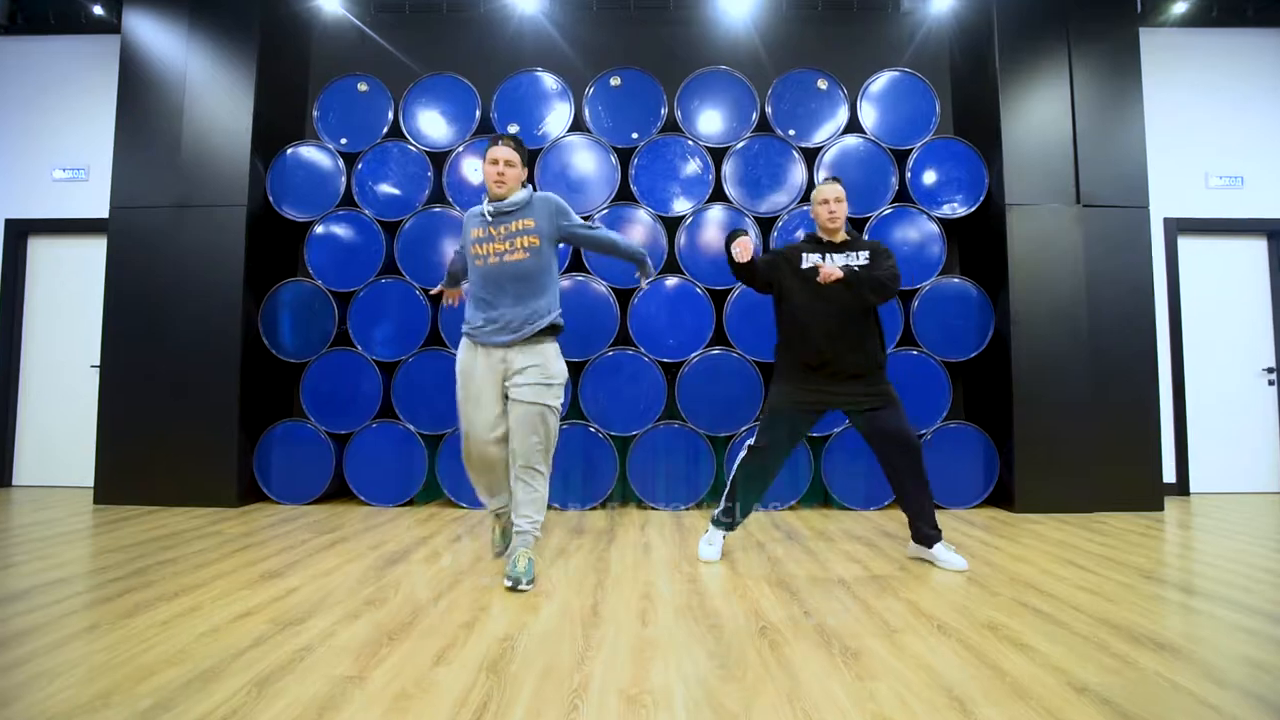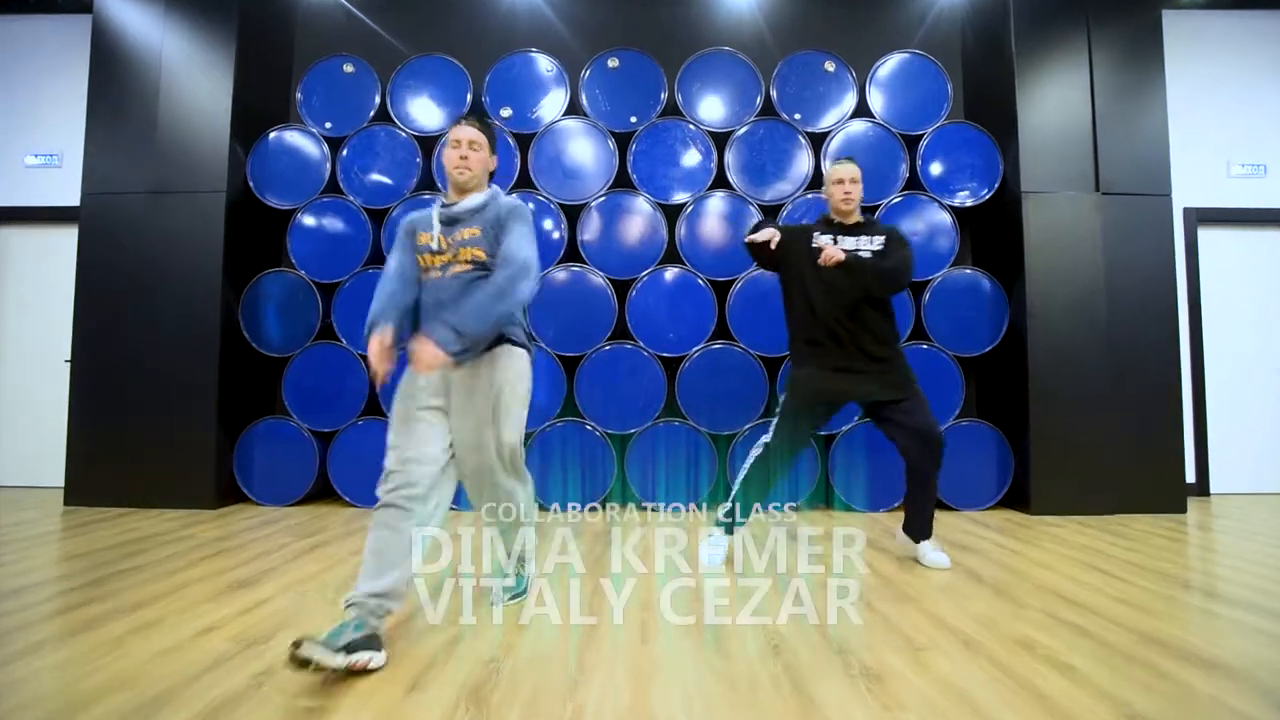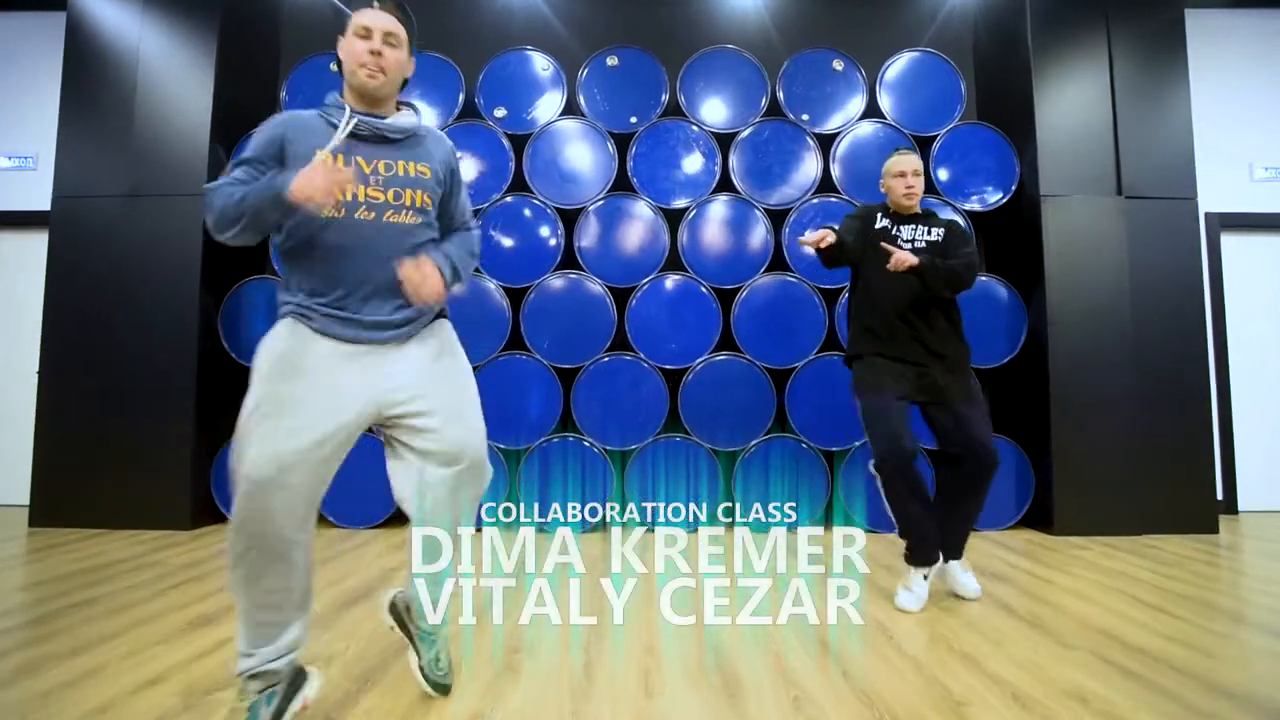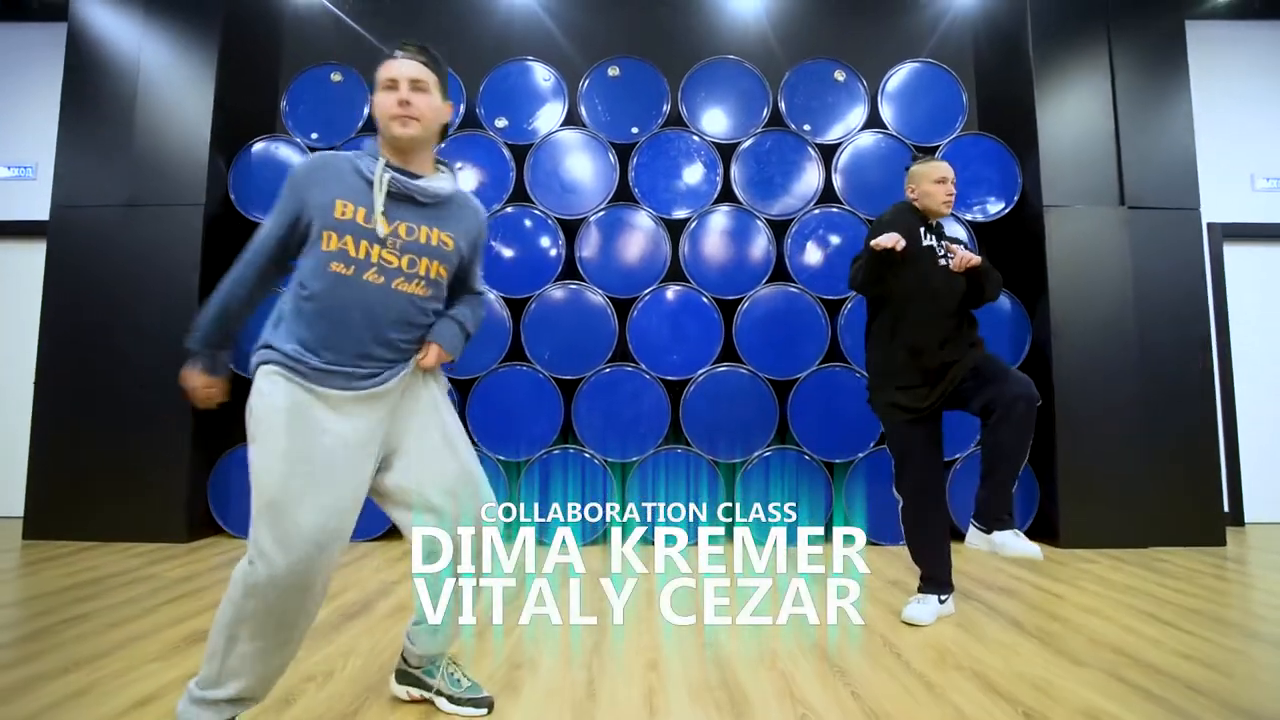
dt=0.4s
person 1, frame 1
left shoulder: (547, 207)
right shoulder: (471, 220)
left elbow: (594, 236)
left wrist: (640, 257)
right wrist: (450, 282)
left hip: (536, 349)
right hip: (479, 349)
left knee: (531, 452)
right knee: (481, 445)
left ankle: (524, 548)
right ankle: (502, 512)
person 1, frame 2
left shoulder: (510, 213)
right shoulder: (414, 226)
left elbow: (515, 279)
right elbow: (396, 286)
left wrist: (451, 336)
right wrist: (382, 329)
left hip: (493, 363)
right hip: (429, 373)
left knee: (495, 479)
right knee: (406, 486)
left ankle: (517, 562)
right ankle: (362, 626)
person 1, frame 3
left shoulder: (437, 149)
right shoulder: (293, 130)
left elbow: (465, 235)
right elbow: (223, 213)
left wrist: (440, 266)
right wrist: (286, 192)
left hip: (419, 343)
right hip: (312, 341)
left knee: (459, 468)
right knee: (269, 490)
person 1, frame 4
left shoulder: (466, 214)
right shoulder: (318, 175)
left elbow: (468, 296)
right elbow: (259, 266)
left wrist: (450, 332)
right wrist: (207, 352)
left hip: (405, 391)
right hip: (302, 389)
left knee: (465, 518)
right knee: (292, 555)
person 2, frame 1
left shoulder: (873, 252)
right shoulder: (792, 257)
left elbow: (887, 286)
right elbow: (757, 276)
left wrist: (845, 276)
right wrist: (738, 245)
left hip: (862, 377)
right hip: (802, 376)
left knee: (904, 447)
right knee: (764, 448)
left ankle: (927, 539)
right ankle: (721, 525)
person 2, frame 2
left shoulder: (888, 238)
right shoulder: (802, 238)
left elbow: (896, 279)
right elbow: (764, 253)
left wrist: (846, 262)
right wrist: (767, 232)
left hip: (880, 363)
right hip: (818, 365)
left knee: (926, 441)
right knee: (778, 446)
left ankle: (918, 534)
right ankle: (725, 526)
person 2, frame 3
left shoulder: (950, 231)
right shoulder: (868, 220)
left elbow: (963, 275)
right elbow: (846, 252)
left wrist: (918, 264)
right wrist: (830, 240)
left hip: (942, 361)
right hip: (881, 360)
left knee: (978, 454)
right knee: (894, 452)
left ankle: (949, 554)
right ankle: (920, 560)
person 2, frame 4
left shoulder: (951, 240)
right shoulder: (895, 221)
left elbow: (987, 292)
right elbow: (863, 283)
left wrist: (975, 268)
right wrist: (881, 252)
left hip: (960, 359)
right hip: (903, 375)
left knee: (1018, 397)
right knee: (919, 484)
left ankle: (990, 522)
right ankle: (936, 589)
